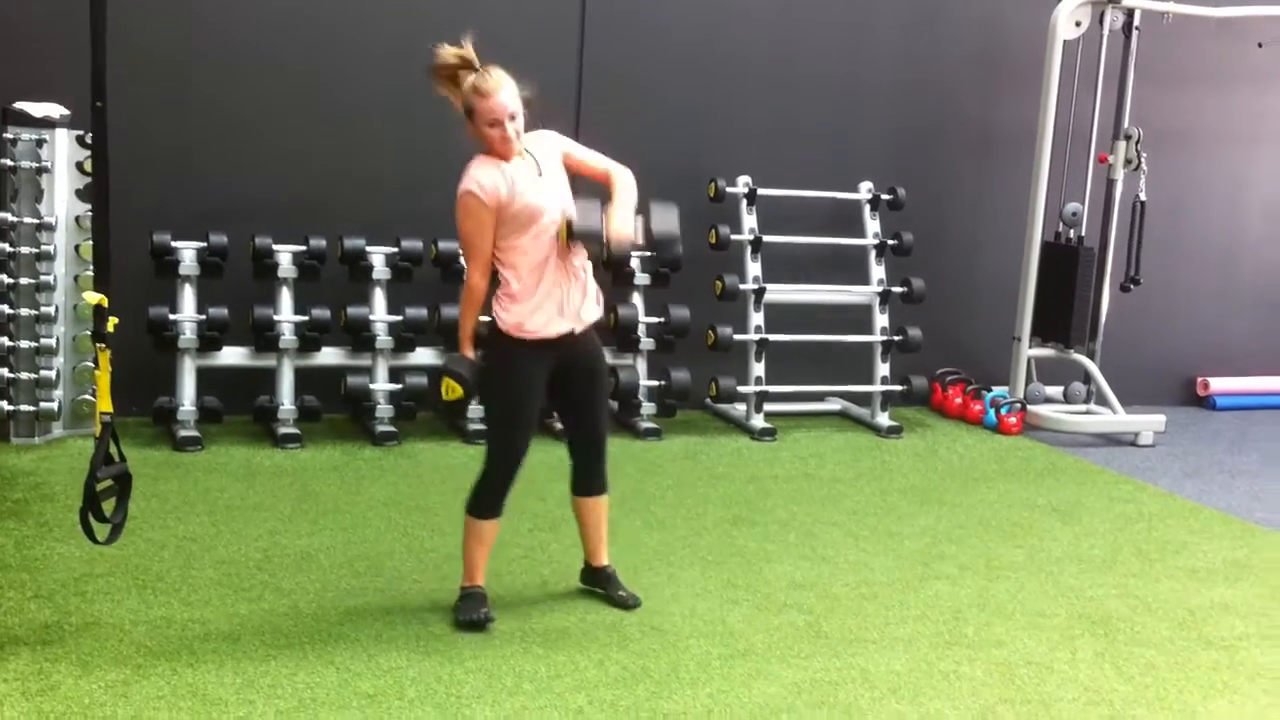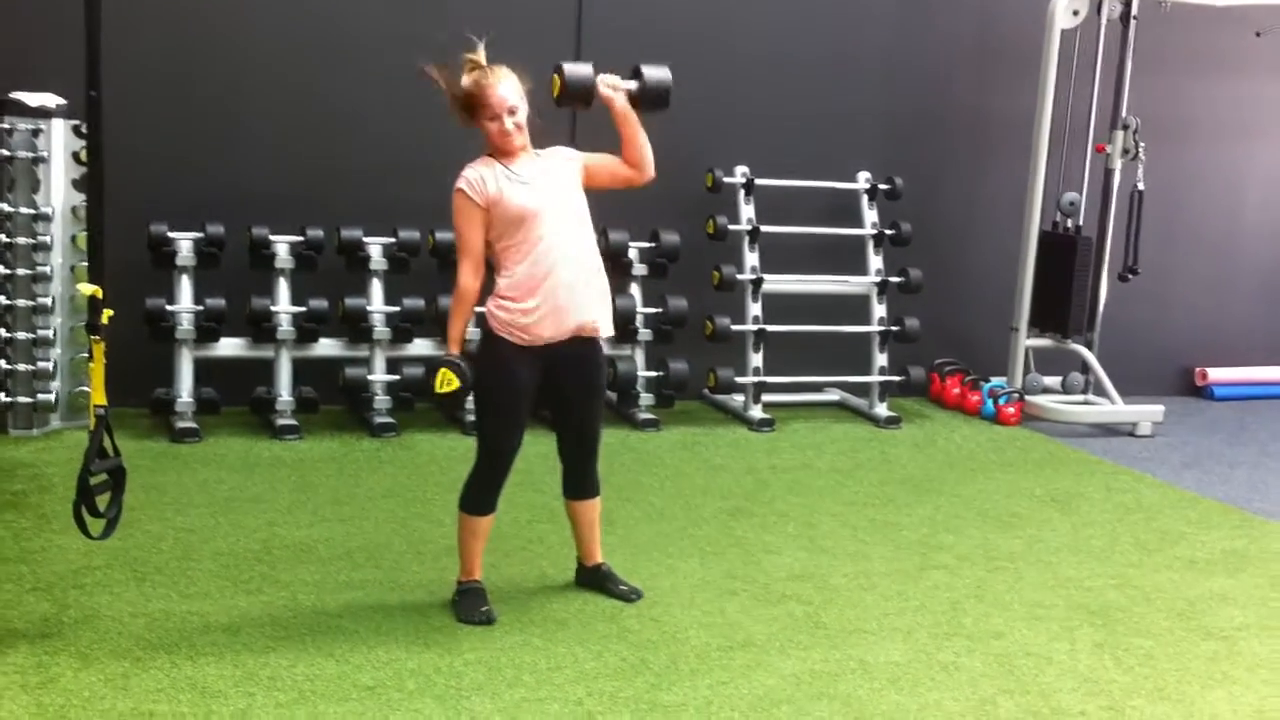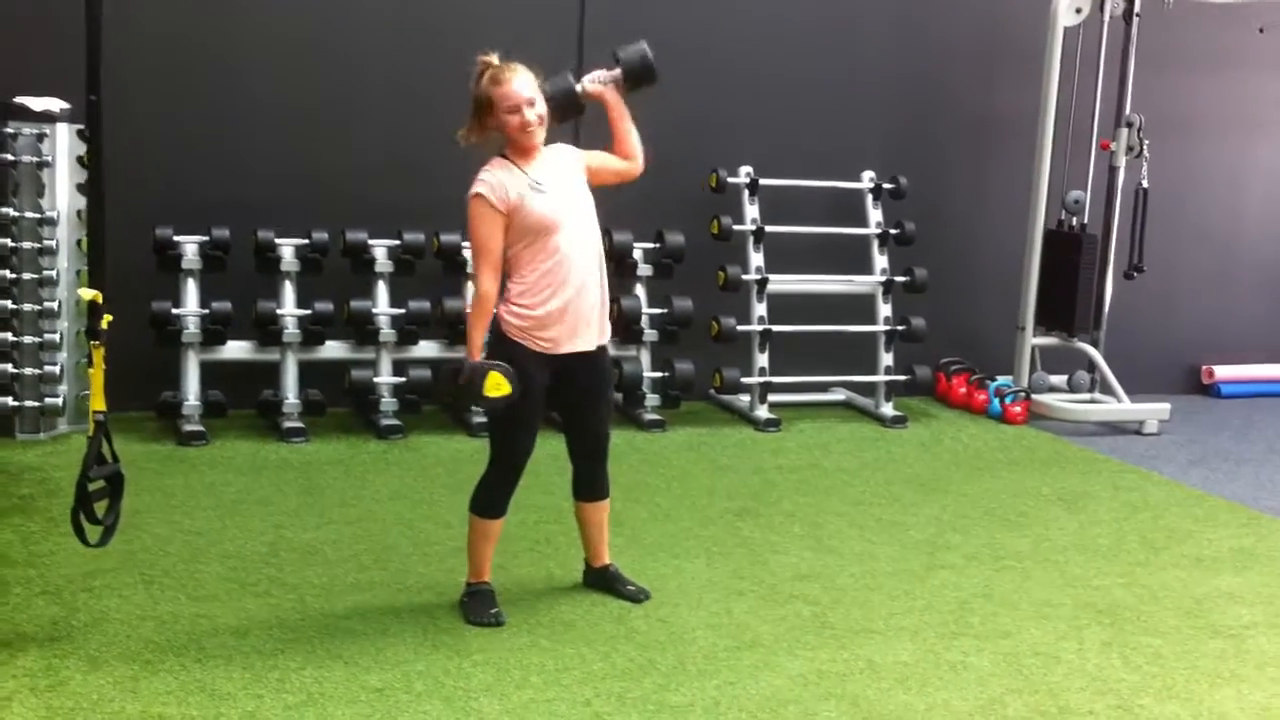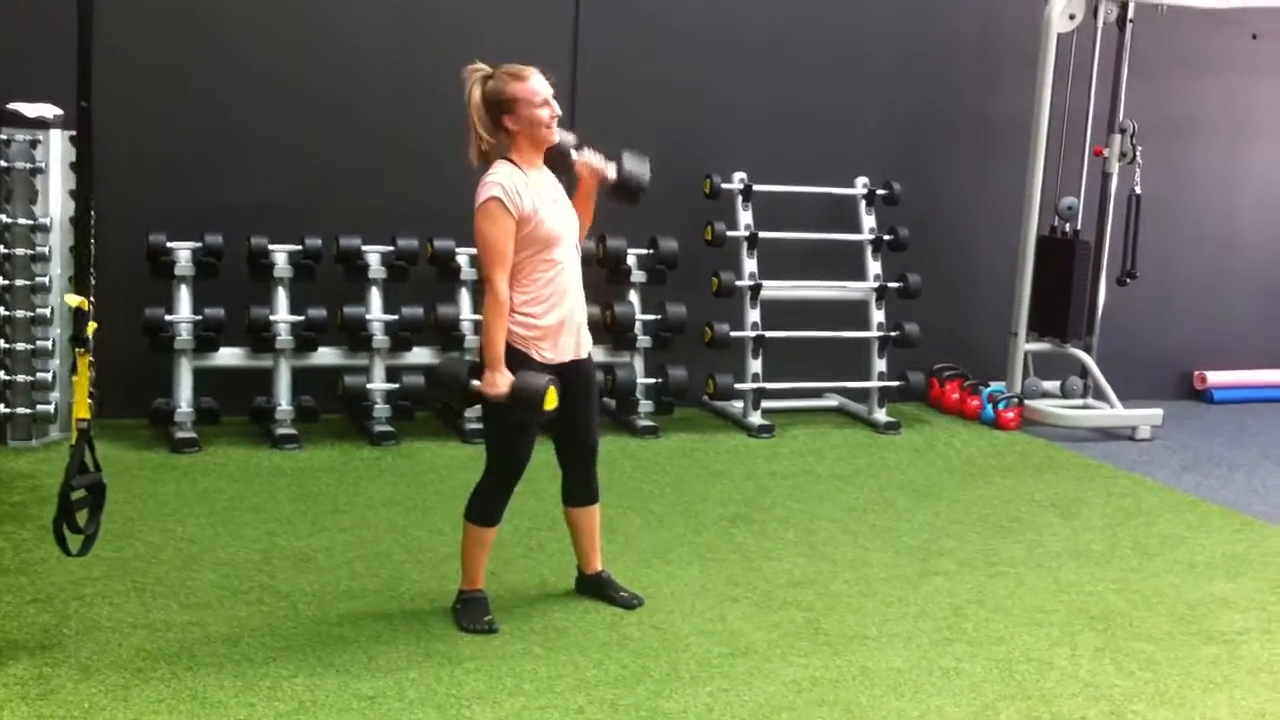
dt=0.3s
person 1, frame 1
left shoulder: (546, 146)
right shoulder: (480, 181)
left elbow: (617, 173)
right elbow: (477, 271)
left wrist: (621, 211)
right wrist: (465, 345)
left hip: (578, 326)
right hip: (521, 335)
left knee: (591, 447)
right knee: (504, 461)
left ankle: (597, 568)
right ankle: (472, 589)
person 1, frame 2
left shoulder: (560, 162)
right shoulder: (476, 180)
left elbow: (640, 171)
right elbow: (468, 272)
left wrist: (617, 102)
right wrist: (453, 348)
left hip: (581, 336)
right hip: (514, 342)
left knee: (583, 455)
right knee: (494, 463)
left ankle: (592, 566)
right ankle: (469, 584)
person 1, frame 3
left shoulder: (566, 160)
right shoulder: (492, 184)
left elbow: (632, 163)
right elbow: (486, 278)
left wrist: (610, 99)
right wrist: (473, 356)
left hip: (586, 341)
right hip: (525, 346)
left knee: (593, 456)
right knee: (507, 465)
left ankle: (599, 565)
right ankle: (478, 585)
person 1, frame 4
left shoulder: (545, 174)
right shoulder: (501, 187)
right elbow: (497, 284)
left wrist: (591, 182)
right wrist: (493, 366)
left hip: (571, 347)
right hip: (523, 354)
left knee: (582, 460)
right knee: (504, 473)
left ankle: (591, 573)
right ankle: (470, 593)
